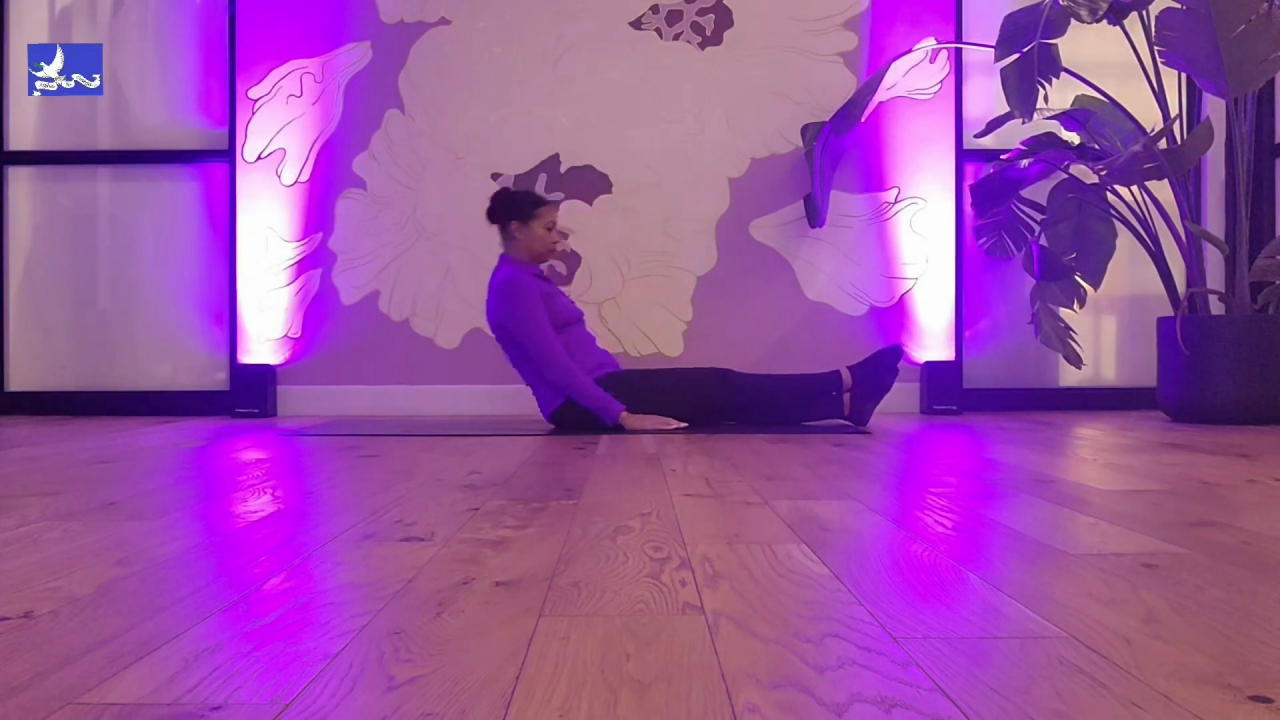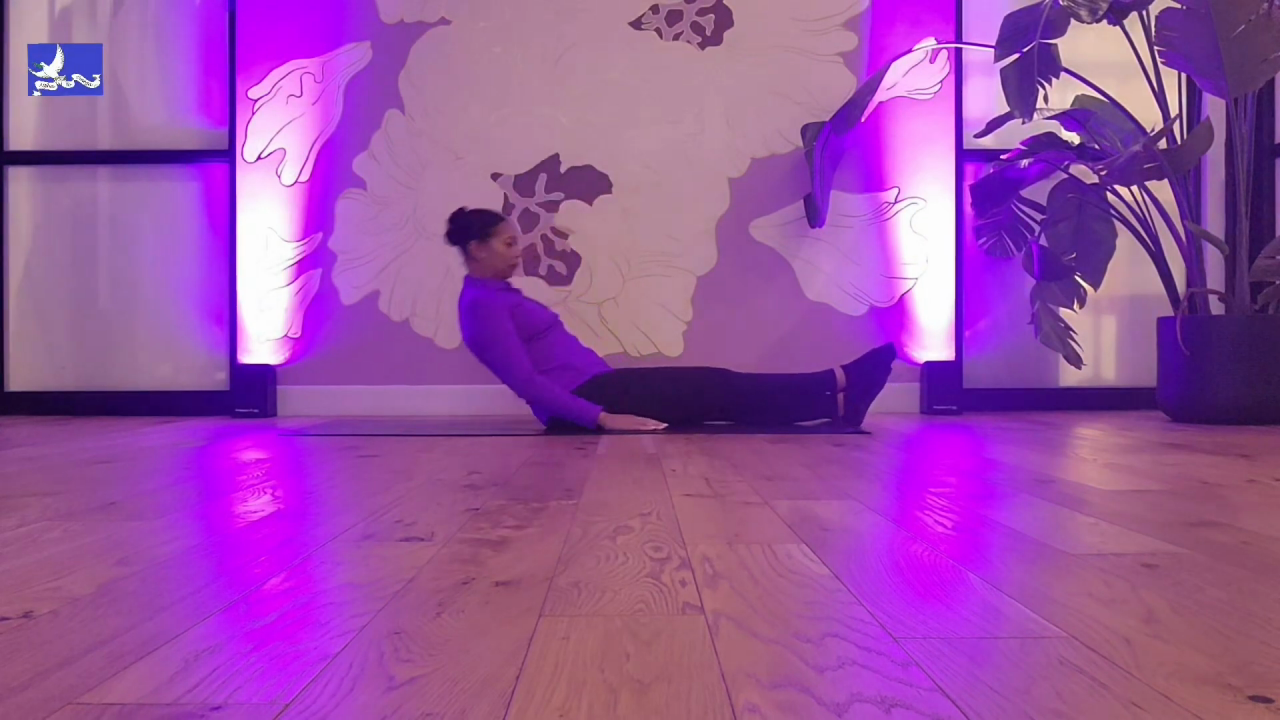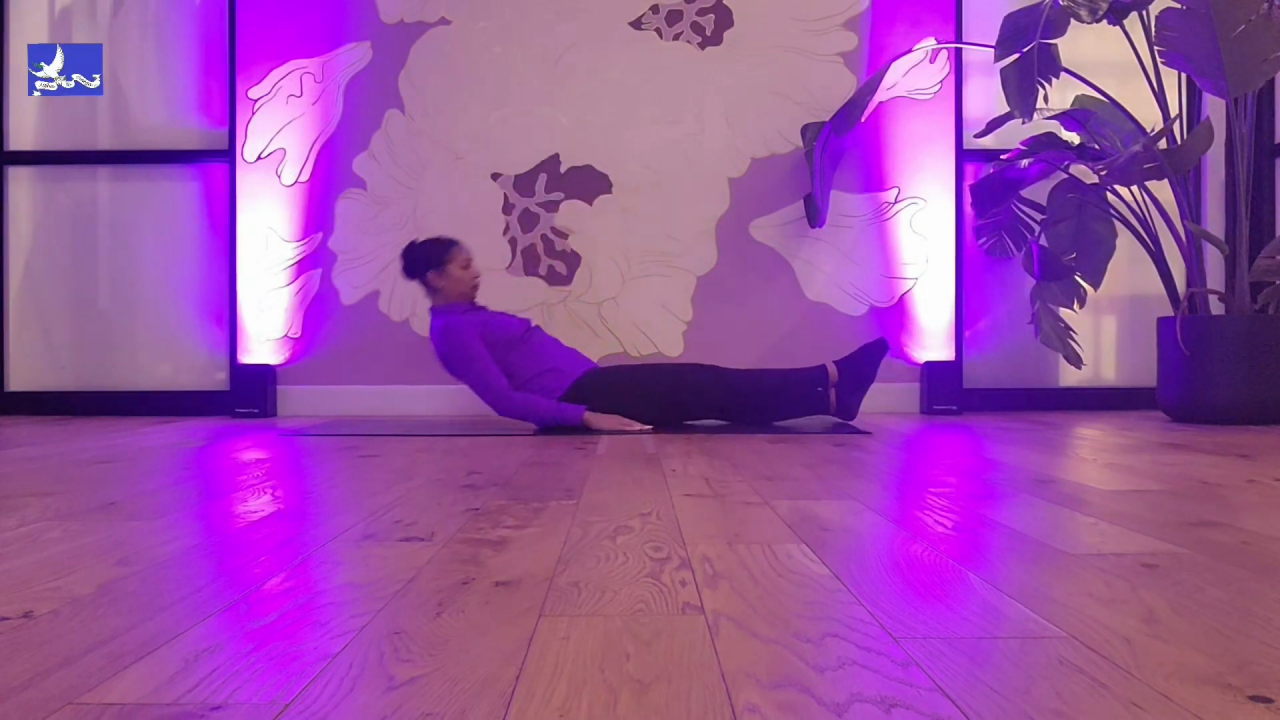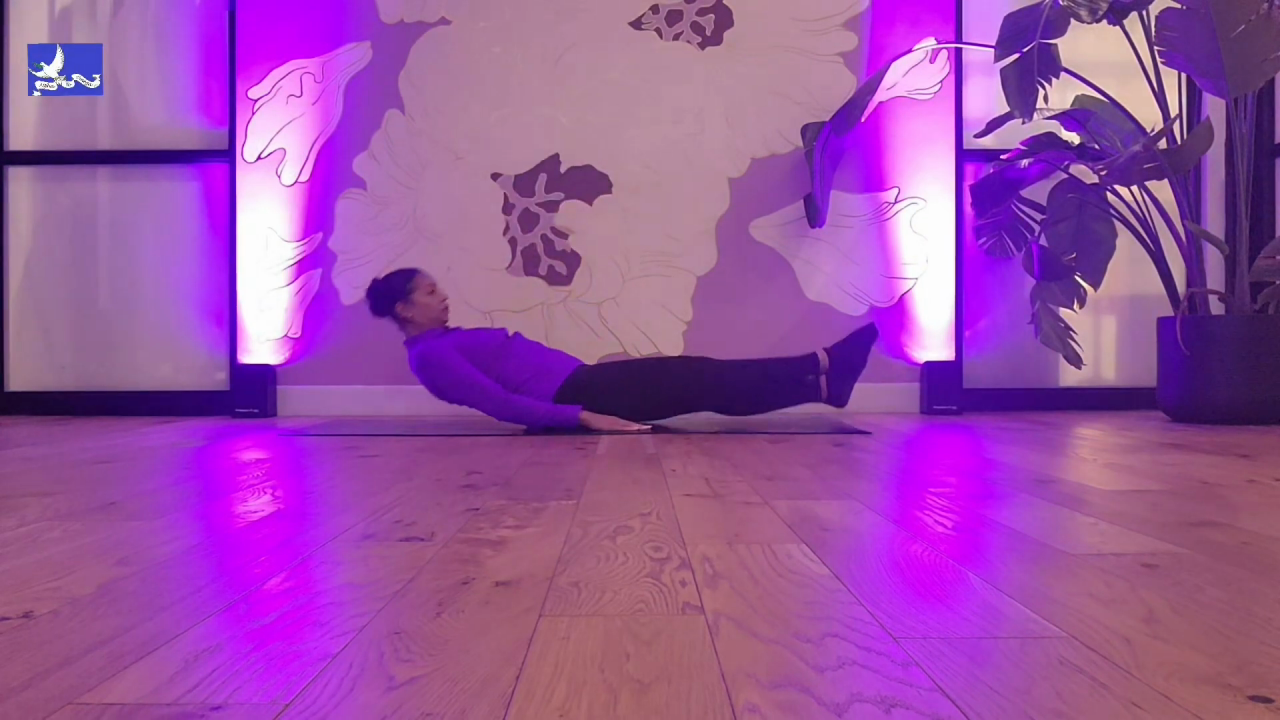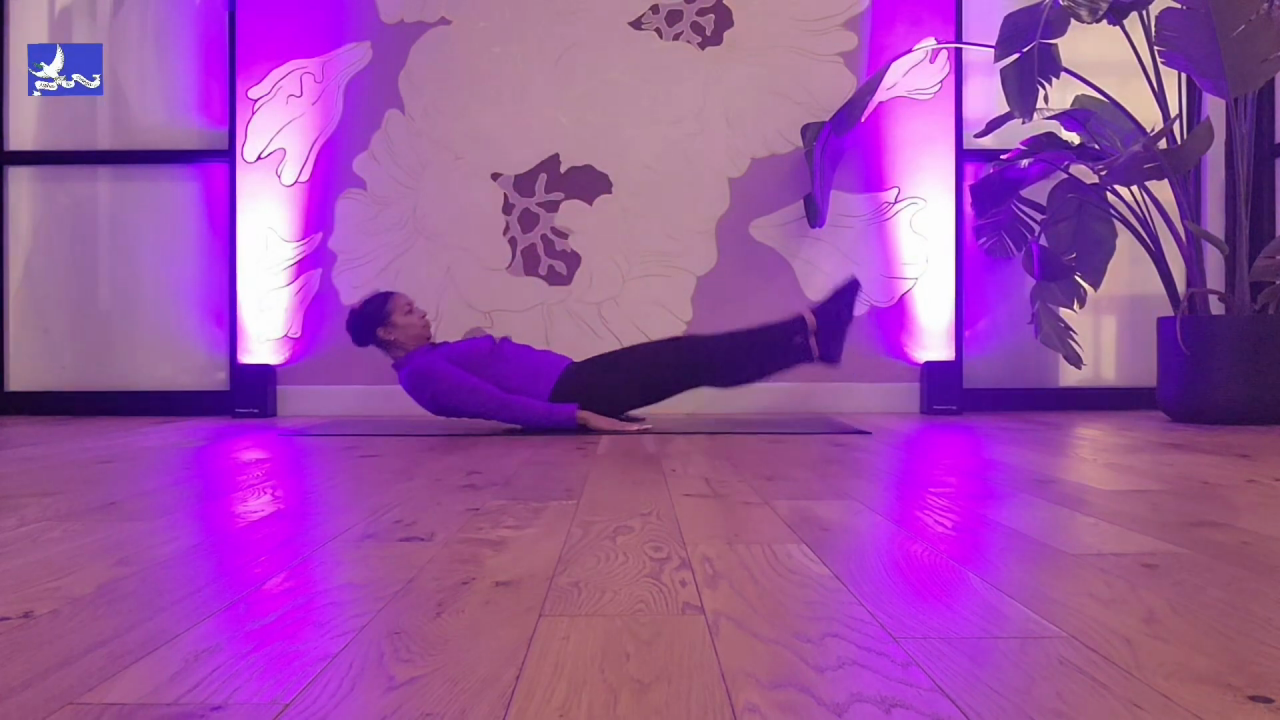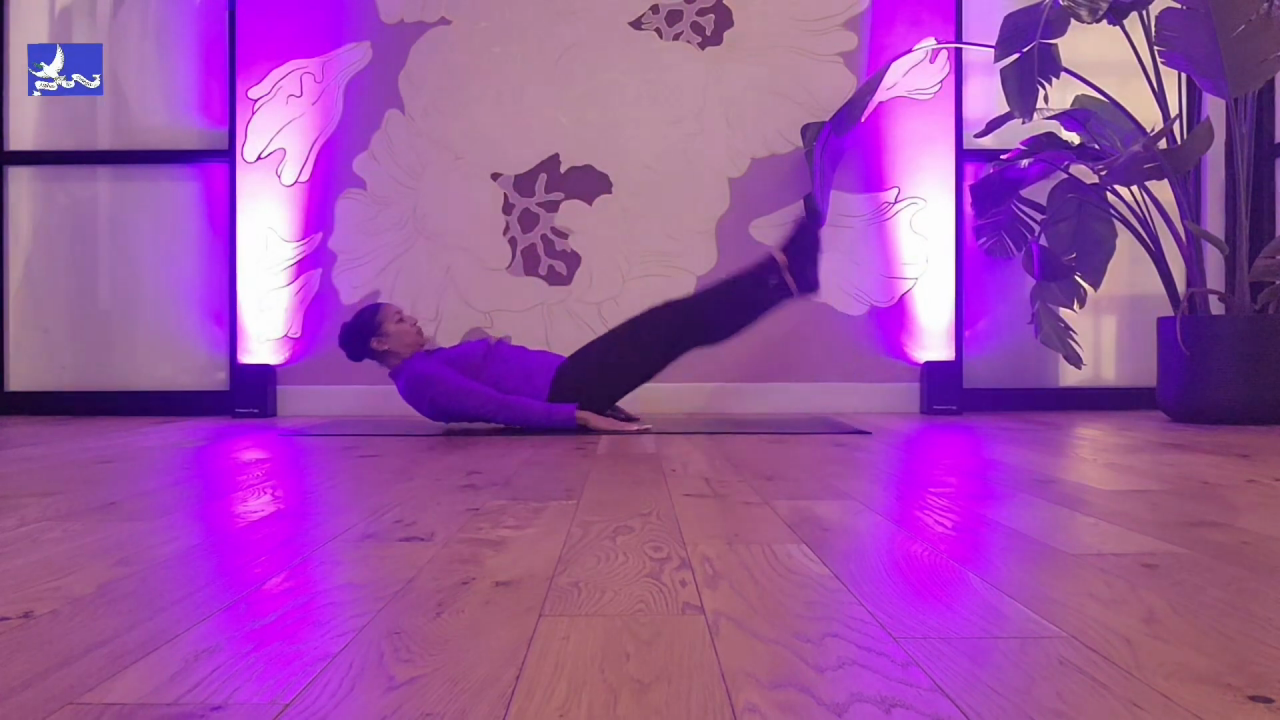
dt=0.2s
person 1, frame 1
left shoulder: (528, 280)
right shoulder: (512, 286)
right elbow: (556, 367)
left wrist: (622, 403)
right wrist: (622, 415)
left hip: (596, 394)
right hip: (582, 408)
left knee: (719, 385)
right knee: (718, 389)
left ankle: (844, 395)
right ankle: (844, 392)
person 1, frame 2
left shoulder: (498, 296)
right shoulder: (481, 305)
right elbow: (528, 383)
left wrist: (610, 400)
right wrist: (601, 417)
left hip: (593, 389)
right hip: (585, 398)
left knee: (712, 385)
right knee: (712, 390)
left ankle: (836, 393)
right ankle: (837, 392)
person 1, frame 3
left shoulder: (469, 318)
right shoulder: (452, 330)
right elbow: (504, 399)
left wrist: (594, 404)
right wrist: (586, 416)
left hip: (585, 387)
right hip: (577, 396)
left knee: (706, 382)
right knee: (707, 388)
left ankle: (830, 386)
right ankle: (830, 389)
person 1, frame 4
left shoulder: (448, 343)
right shoulder: (431, 356)
right elbow: (500, 403)
left wrist: (592, 405)
right wrist: (583, 416)
left hip: (577, 386)
right hip: (573, 394)
left knee: (697, 373)
right knee: (699, 380)
left ankle: (820, 374)
right ankle: (821, 376)
person 1, frame 5
left shoulder: (433, 358)
right shoulder: (424, 373)
right elbow: (497, 406)
left wrist: (588, 410)
right wrist: (582, 415)
left hip: (569, 382)
right hip: (569, 397)
left knee: (688, 356)
right knee: (691, 359)
left ankle: (810, 332)
right ankle: (810, 337)
person 1, frame 6
left shoulder: (429, 363)
right shoulder: (420, 382)
right elbow: (495, 404)
left wrist: (584, 408)
right wrist: (579, 415)
left hip: (564, 381)
right hip: (565, 390)
left knee: (674, 324)
right knee: (671, 325)
left ankle: (783, 272)
right ankle: (784, 275)
